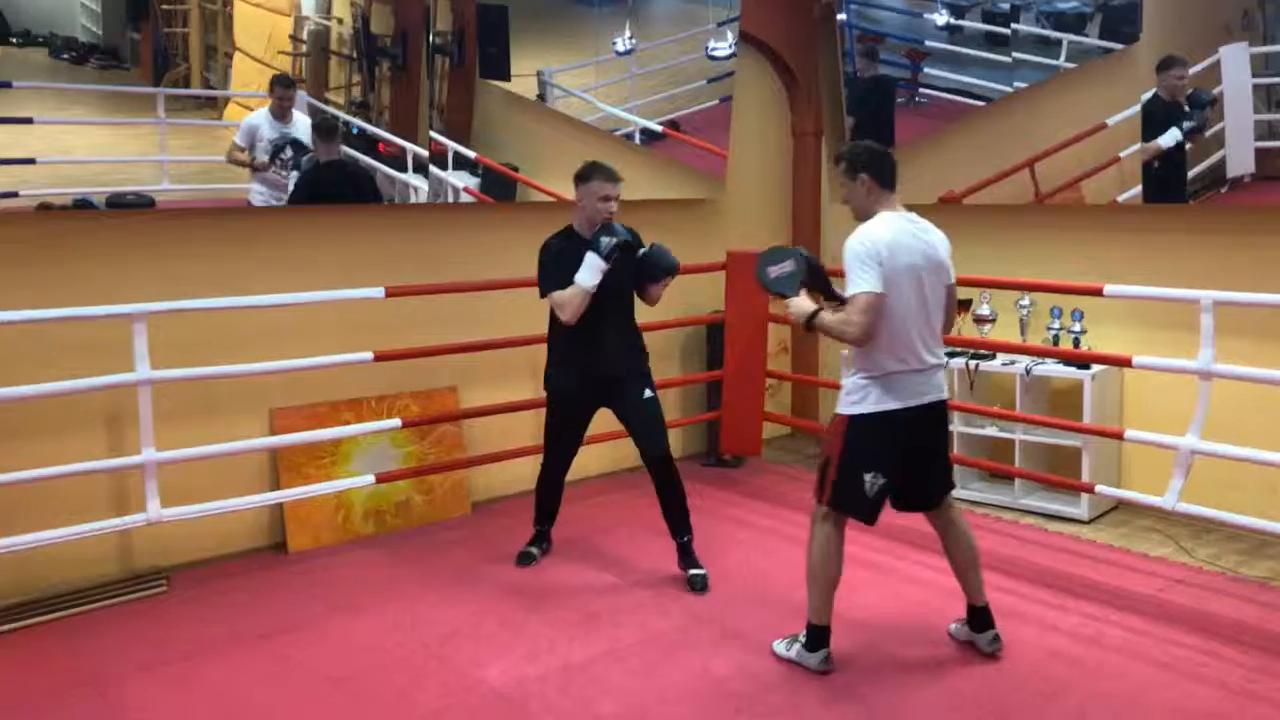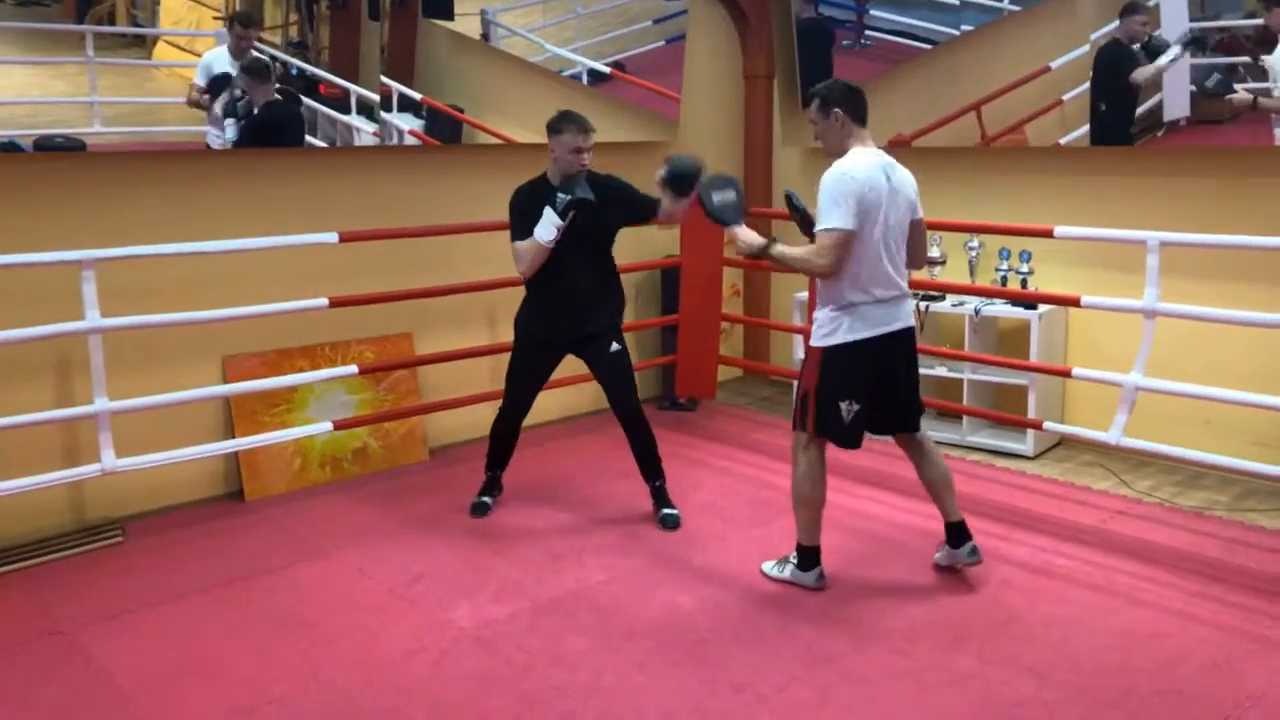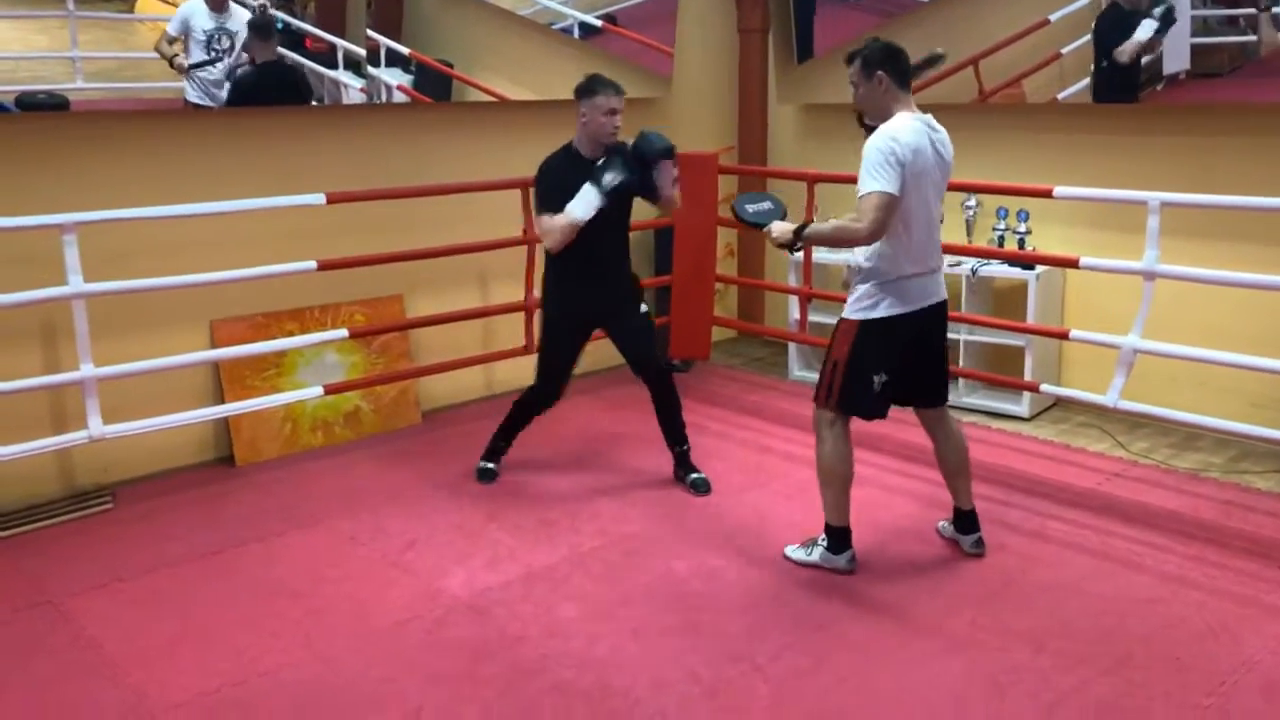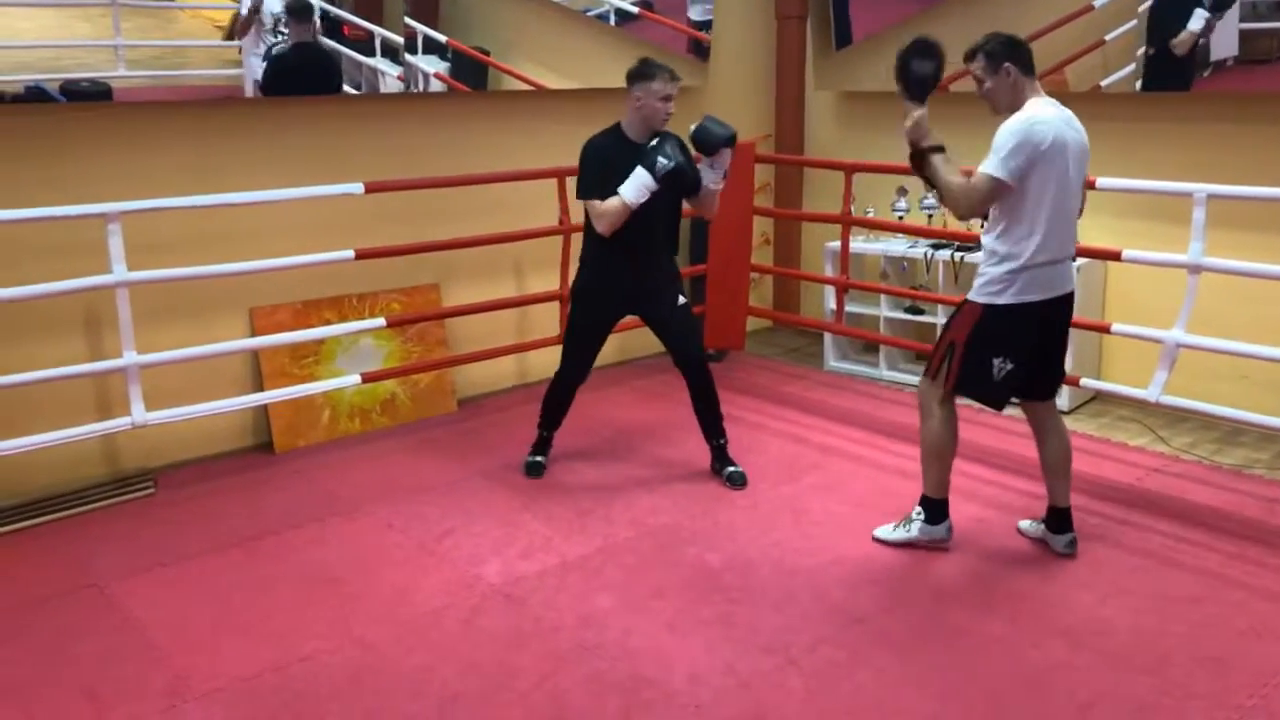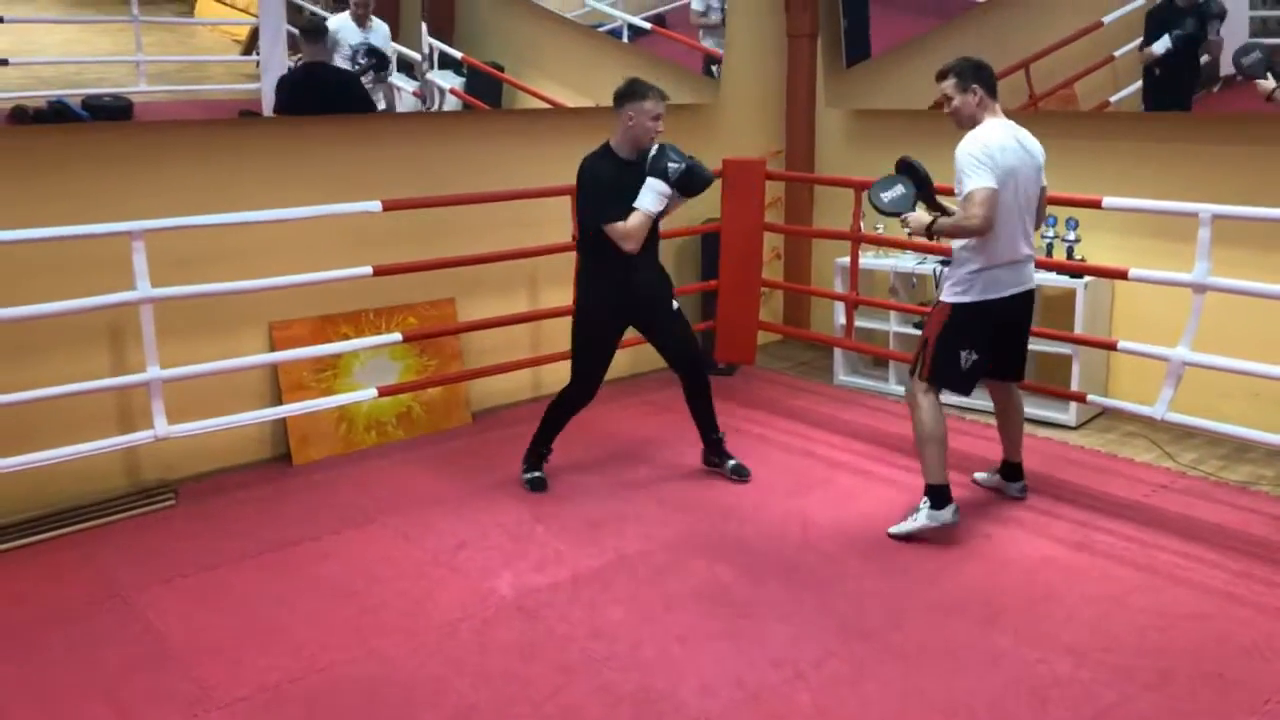
dt=1s
person 1, frame 1
left shoulder: (866, 240)
right shoulder: (934, 238)
left elbow: (858, 329)
left wrist: (812, 314)
left hip: (872, 405)
right hip: (928, 398)
left knee: (828, 515)
right knee: (941, 508)
left ankle: (815, 641)
right ankle: (981, 623)
person 1, frame 2
left shoulder: (843, 176)
right shoulder: (900, 175)
left elbow: (824, 264)
right elbow: (916, 255)
left wrist: (761, 245)
left hip: (846, 334)
right hip: (896, 326)
left knee: (809, 441)
right knee: (910, 435)
left ankle: (806, 562)
right ankle: (959, 538)
person 1, frame 3
left shoulder: (888, 140)
right shoulder: (935, 135)
left elbow: (867, 227)
left wrist: (796, 232)
left hip: (881, 308)
right hip: (928, 300)
left knee: (830, 416)
right knee: (934, 411)
left ankle: (836, 543)
right ankle: (966, 524)
person 1, frame 4
left shoulder: (1024, 127)
right shoulder: (1071, 126)
left elbow: (968, 202)
left wrist: (927, 146)
right wrist: (1005, 204)
left hip: (1006, 293)
right hip: (1055, 290)
left knee: (935, 390)
right knee: (1041, 405)
left ankle: (932, 516)
right ankle: (1060, 523)
person 1, frame 5
left shoulder: (976, 145)
right shoulder: (1030, 144)
left elbow: (977, 221)
left wrist: (930, 225)
left hip: (974, 291)
right hip: (1018, 286)
left knee: (923, 387)
right knee: (1004, 382)
left ankle: (937, 501)
right ankle: (1012, 474)
person 2, frame 1
left shoulder: (627, 239)
right shoulder: (556, 248)
left elbow: (648, 298)
right elbow: (567, 312)
left wrist: (660, 278)
right wrist: (597, 259)
left hip: (627, 369)
right hip: (572, 375)
left knee: (659, 457)
right knee: (556, 461)
left ankle: (687, 551)
right ankle: (541, 534)
person 2, frame 2
left shoulder: (605, 189)
right shoulder: (527, 197)
left elbow: (665, 214)
right elbow: (525, 266)
left wrist: (683, 191)
right wrist: (556, 215)
left hip: (599, 321)
right hip: (542, 324)
left knee: (628, 407)
right knee: (513, 408)
left ankle: (659, 492)
right ankle: (491, 482)
person 2, frame 3
left shoulder: (625, 158)
right shoulder: (555, 168)
left elbow: (669, 206)
right elbow: (552, 239)
left wrist: (664, 174)
right wrist: (592, 193)
left hip: (619, 290)
right hip: (567, 296)
left knee: (656, 371)
right knee: (549, 388)
left ankle: (683, 460)
right ankle: (496, 448)
person 2, frame 4
left shoulder: (672, 146)
right shoulder: (600, 149)
left elbow: (706, 210)
right elbow: (602, 223)
left wrist: (716, 166)
right wrist: (646, 177)
left hip: (659, 279)
right hip: (602, 282)
left knee: (695, 362)
right knee: (573, 369)
left ankle: (720, 451)
right ankle: (543, 440)
person 2, frame 5
left shoulder: (650, 159)
right shoulder: (595, 170)
right elbow: (628, 240)
left wrist: (678, 191)
right wrist: (657, 185)
left hip: (650, 287)
right hip: (603, 297)
left knee: (693, 364)
right knee: (583, 387)
left ankle: (715, 448)
right ankle: (535, 456)
